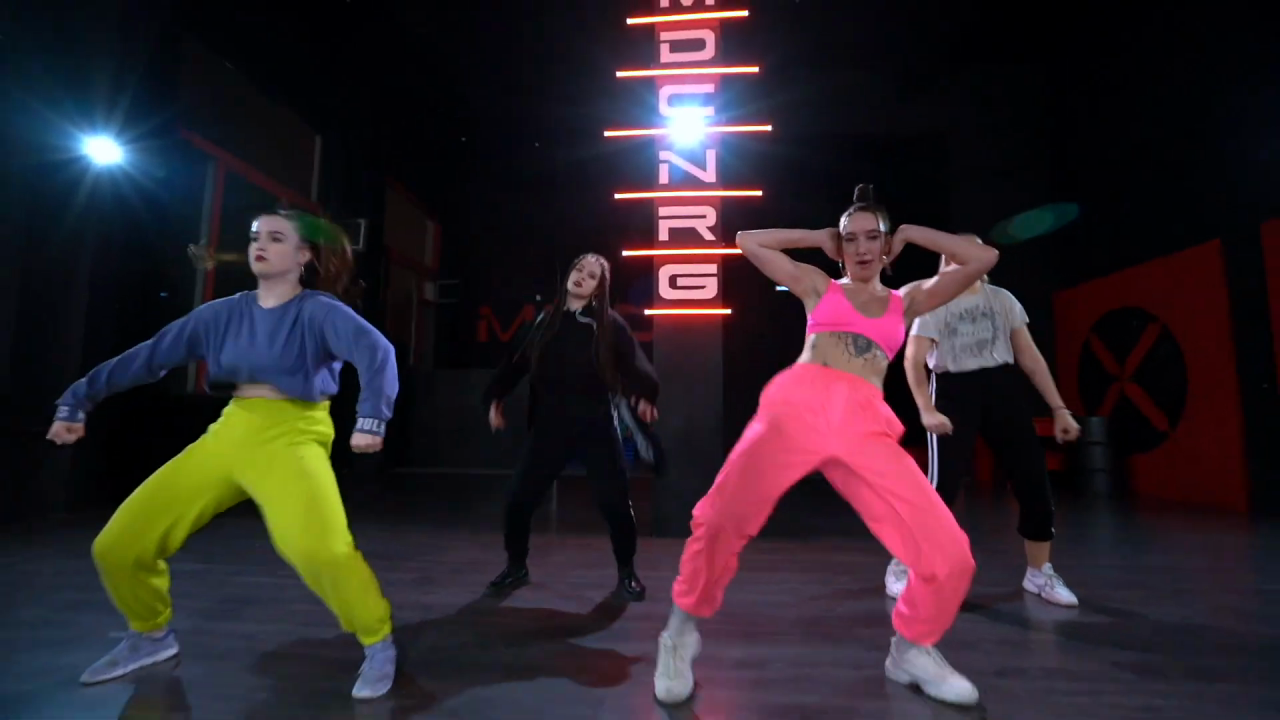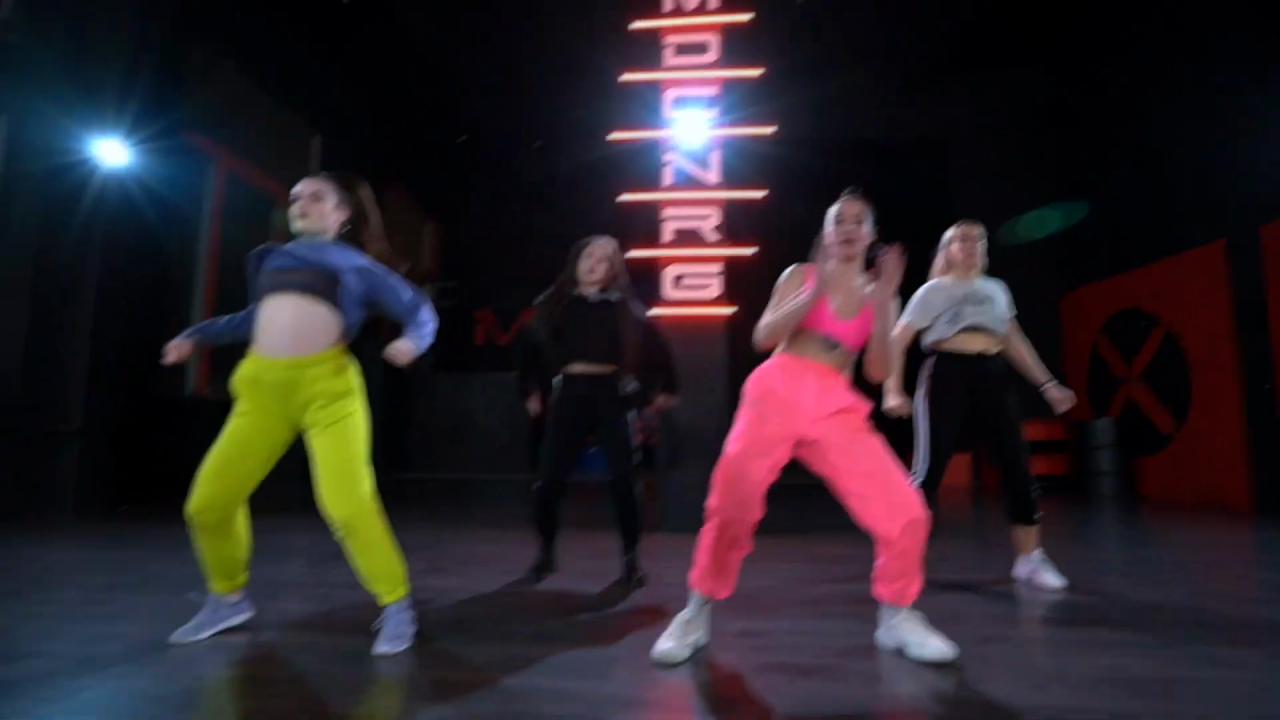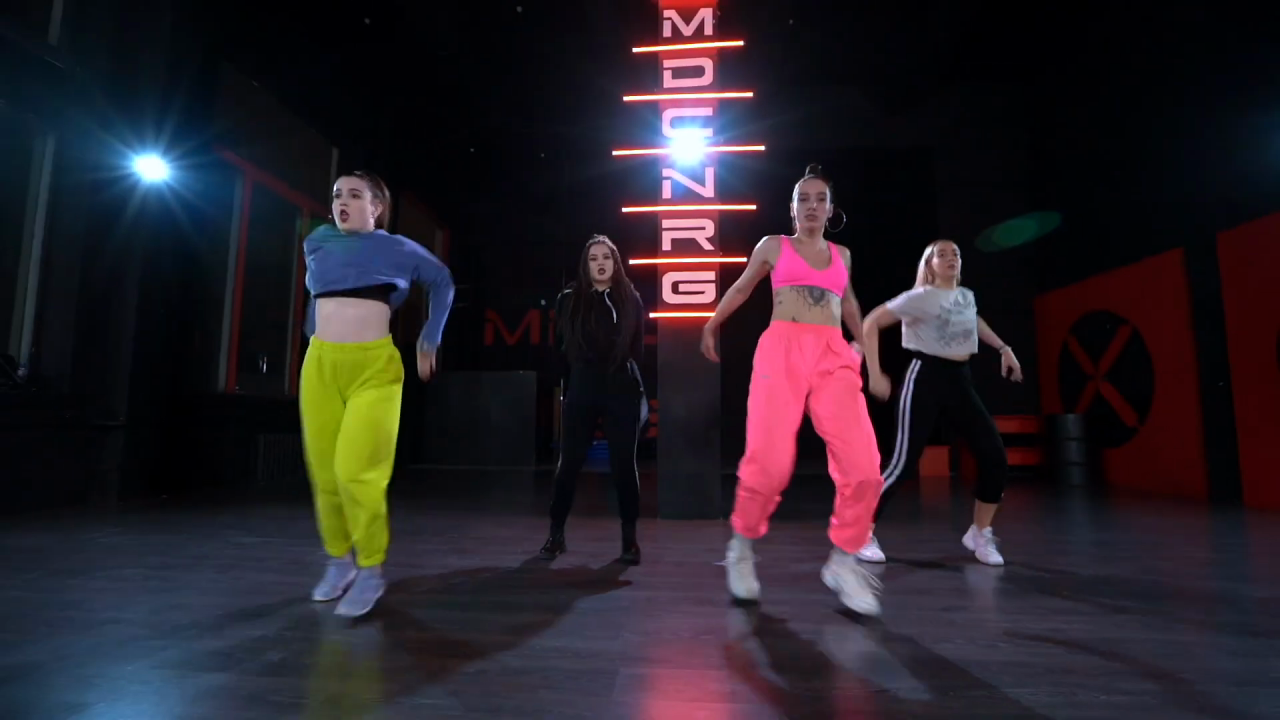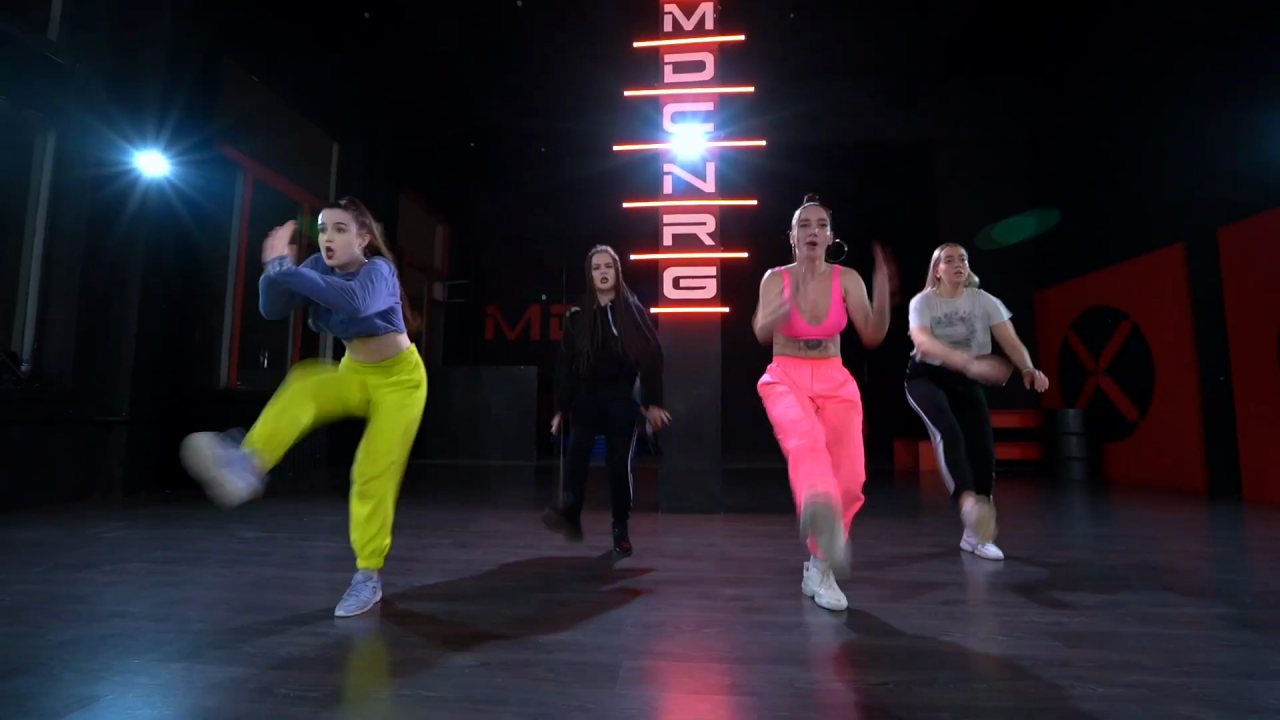
dt=0.3s
person 1, frame 1
left shoulder: (907, 301)
right shoulder: (819, 286)
left elbow: (982, 258)
right elbow: (748, 240)
left wrist: (910, 233)
right wrist: (820, 238)
left hip: (865, 427)
right hip: (798, 405)
left knee: (950, 558)
right knee: (721, 518)
left ankle: (913, 650)
right ankle: (682, 633)
person 1, frame 2
left shoulder: (877, 296)
right shoulder: (799, 276)
left elbow: (879, 370)
right elbow: (768, 336)
left wrist: (887, 295)
right wrist: (817, 288)
left hip: (835, 411)
right hip: (775, 397)
left knee: (905, 512)
right knee: (731, 505)
left ankle: (898, 615)
right ankle: (697, 614)
person 1, frame 3
left shoulder: (840, 255)
right shoulder: (772, 246)
right elbow: (739, 290)
right wrist: (709, 327)
left hip: (833, 363)
right hip: (780, 357)
left knee: (863, 469)
right knee: (767, 468)
left ankle: (843, 564)
right ankle: (741, 549)
person 1, frame 4
left shoulder: (847, 279)
right shoulder: (775, 278)
left elbow: (873, 337)
right elbow: (762, 332)
left wrist: (881, 294)
right wrist: (785, 304)
left hip: (836, 385)
right hip: (786, 383)
left knee: (848, 483)
right knee: (800, 430)
left ankle: (820, 570)
right ankle: (817, 507)
person 2, frame 1
left shoulder: (320, 310)
right shoulder: (222, 313)
left elbow: (377, 353)
right elbow: (151, 355)
left wrist: (371, 418)
right wrist: (76, 400)
left hip: (290, 440)
right hip: (229, 435)
left knee: (321, 549)
right knee: (118, 545)
left ankle: (378, 644)
right ankle: (152, 635)
person 2, frame 2
left shoulder: (358, 264)
right shoulder: (278, 258)
left elbow: (419, 309)
left wrist: (411, 340)
right wrist: (199, 334)
left hip: (329, 387)
right hip: (266, 386)
left knee: (349, 506)
right knee: (209, 503)
left ankle: (397, 607)
right ankle: (228, 598)
person 2, frame 3
left shoulder: (396, 248)
right shoulder: (319, 242)
left elbow: (442, 282)
left wrist: (429, 341)
left hip: (375, 369)
right hip: (320, 366)
left knee: (356, 472)
right knee: (325, 477)
left ankle: (370, 571)
right ankle: (341, 561)
person 2, frame 4
left shoulder: (379, 272)
right shoulder: (316, 272)
left elbow: (354, 302)
right elbow: (272, 306)
left wrist: (291, 270)
right wrist: (275, 266)
left hip: (399, 376)
right hip: (356, 373)
left knee: (373, 476)
right knee: (302, 388)
left ankle: (369, 577)
right ankle: (247, 464)
person 3, frame 1
left shoulder: (1002, 300)
right shoulder: (933, 303)
left elbow: (1029, 356)
right elbow: (914, 360)
left wrist: (1060, 409)
right wrist: (927, 410)
left hip: (1003, 390)
right hip: (953, 393)
left knee: (1035, 485)
right knee: (943, 487)
left ankle: (1040, 573)
right ankle: (901, 567)
person 3, frame 2
left shoulder: (996, 290)
right shoulder: (934, 292)
left elbow: (1014, 343)
right elbow: (897, 342)
left wrist: (1046, 384)
right wrist: (893, 391)
left hip: (991, 378)
right hip: (946, 378)
left knee: (1018, 470)
right knee: (928, 472)
left ankle: (1030, 559)
person 3, frame 3
left shoulder: (966, 296)
right shoulder: (920, 297)
right elbow: (870, 324)
left wrist: (1004, 348)
right wrist: (874, 373)
left hip: (960, 380)
right hip: (926, 377)
left knee: (994, 456)
right knee: (904, 462)
left ankle: (980, 534)
person 3, frame 4
left shoulder: (983, 301)
right shoulder: (923, 302)
left elbow: (1012, 343)
right elbow: (923, 341)
left wrist: (1029, 369)
right wrist: (969, 365)
left hip: (965, 380)
right hip: (926, 377)
left knee: (984, 454)
right knee: (947, 429)
left ankle: (974, 533)
right ankle: (970, 503)
person 4, frame 1
left shoulder: (609, 324)
right shoulder: (547, 322)
left elbow: (633, 365)
right elbow: (519, 364)
left wrist: (646, 395)
right wrist: (494, 396)
left hip: (597, 424)
right hip: (551, 422)
left knee: (616, 503)
right knee: (519, 501)
left ankle: (626, 572)
right ankle: (516, 566)
person 4, frame 2
left shoulder: (621, 307)
right shoulder: (554, 304)
left elbow: (653, 349)
right elbow: (536, 351)
left wrist: (664, 387)
right wrist: (530, 388)
left hip: (612, 402)
right hip: (570, 401)
left knee: (621, 483)
right knee: (548, 483)
left ankle: (630, 557)
right ankle: (546, 554)
person 4, frame 3
left shoulder: (630, 301)
right shoulder: (569, 301)
left elbow: (636, 347)
right elbow: (565, 346)
left wrist: (635, 389)
right wrist: (570, 389)
left hip: (621, 391)
right hip: (582, 390)
left knee: (624, 466)
right knee: (569, 465)
left ankle: (629, 536)
right ankle: (556, 534)
person 4, frame 4
left shoulder: (633, 309)
right shoulder: (578, 315)
left elbow: (651, 355)
right elbow: (567, 361)
left wrist: (655, 401)
right wrist: (561, 409)
left hip: (624, 393)
right hip: (587, 392)
left knee: (618, 464)
right knee: (577, 447)
left ankle: (620, 530)
right ankle: (570, 515)
